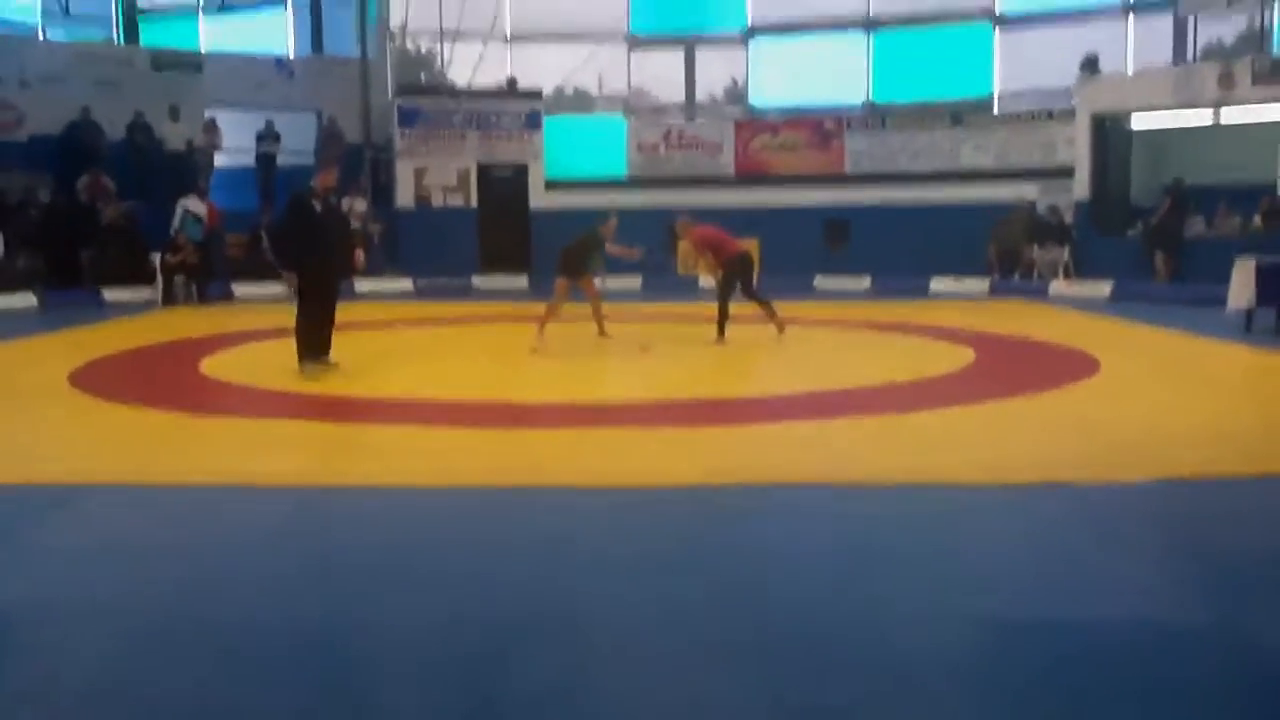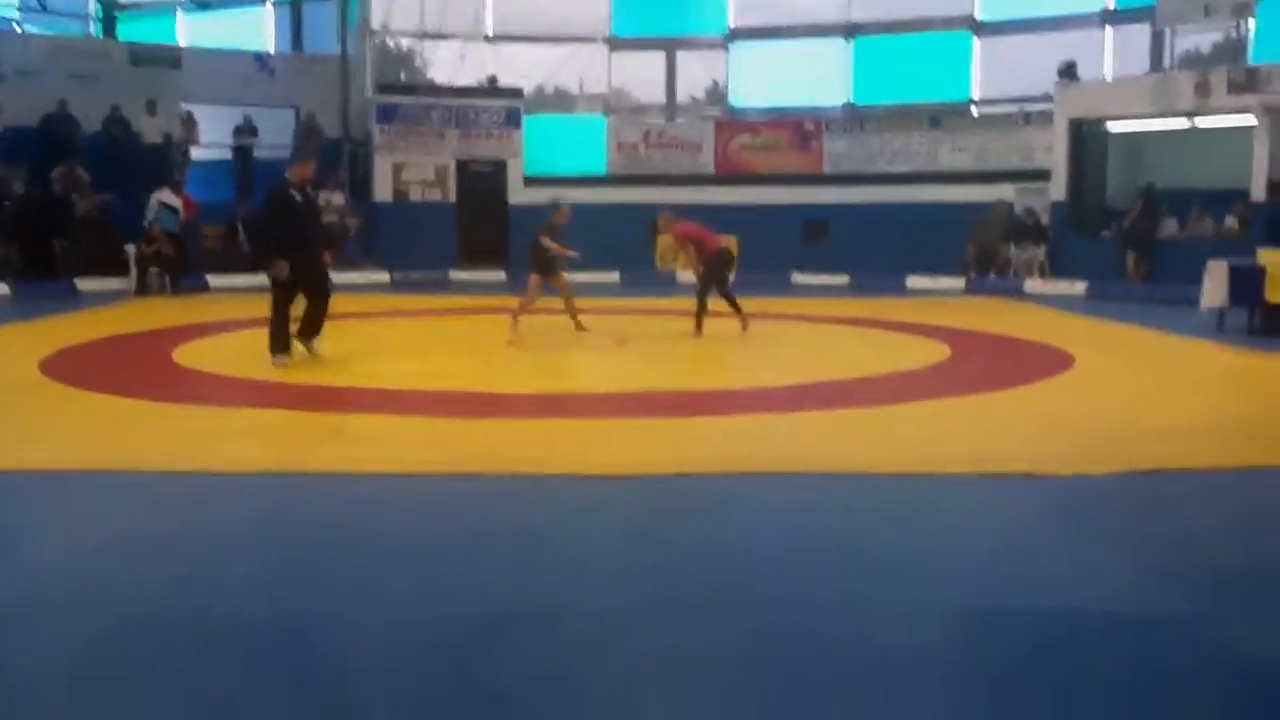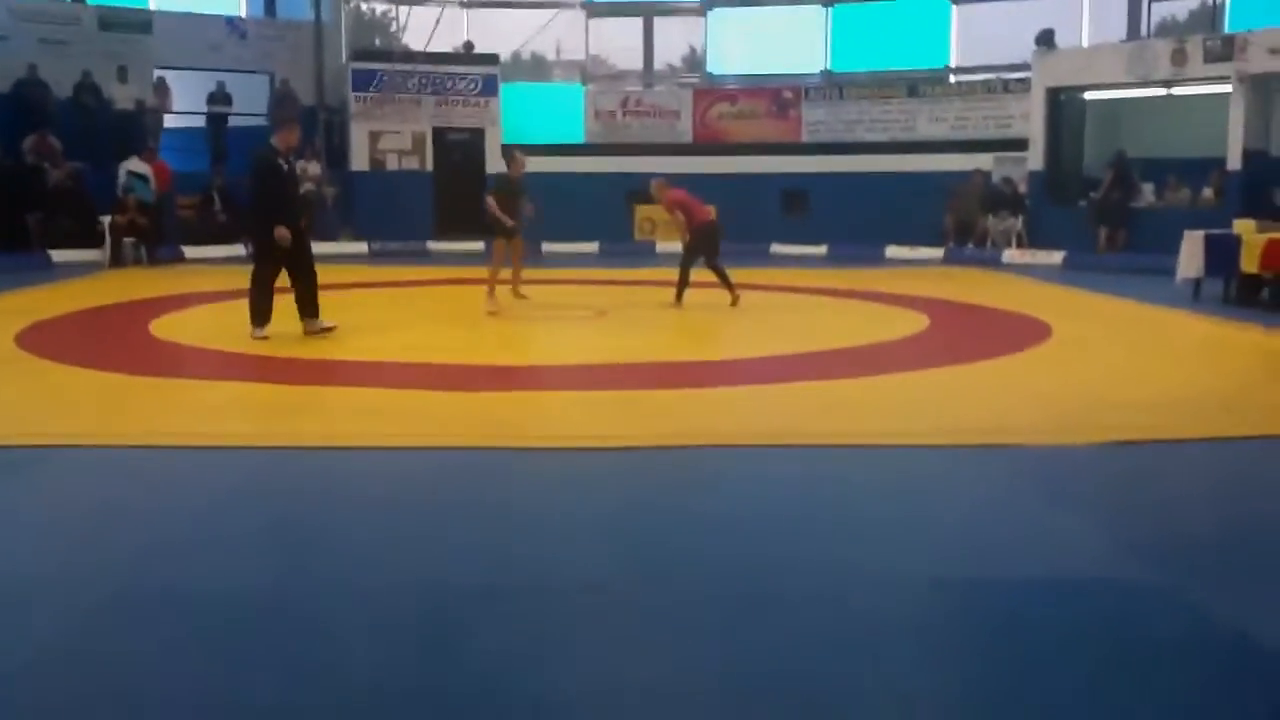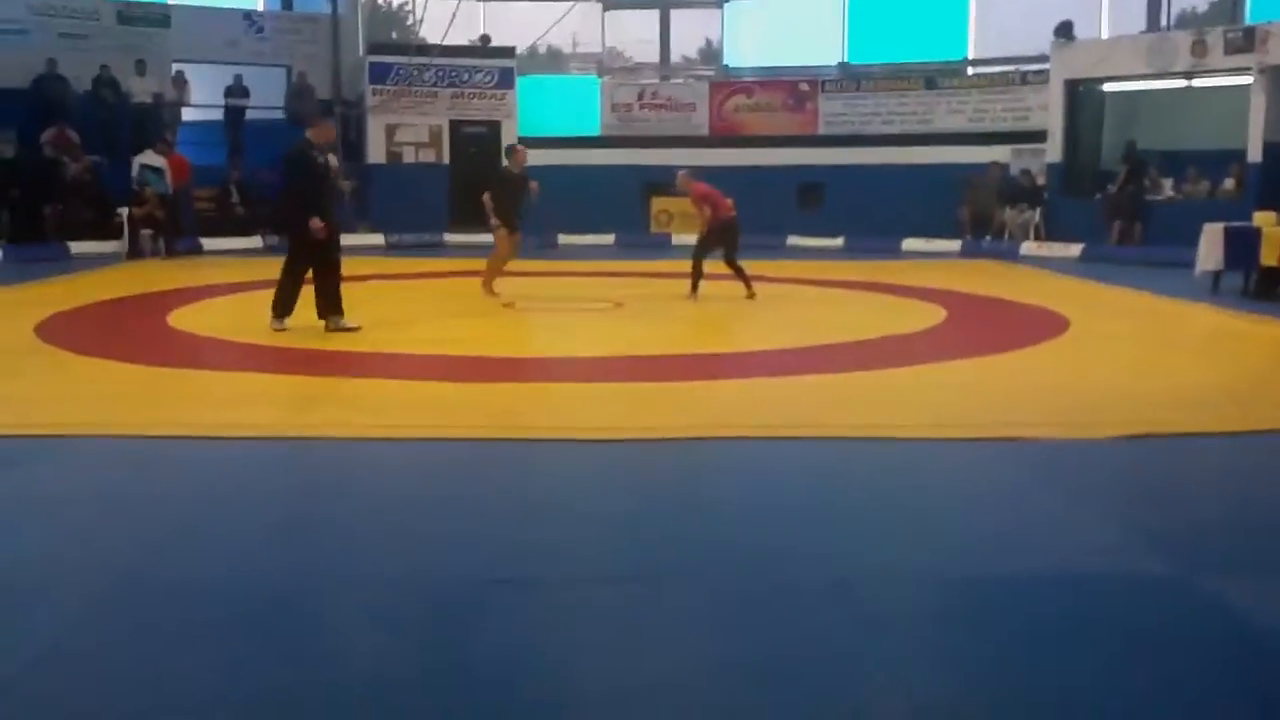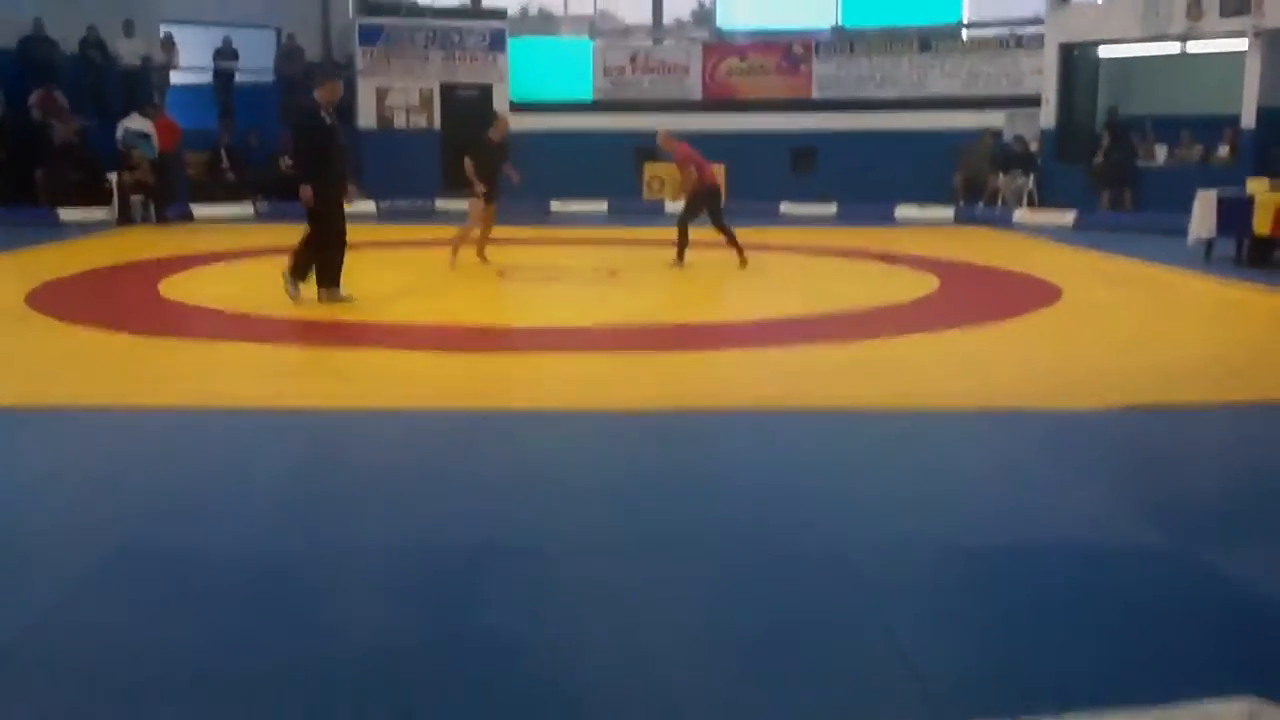
dt=0.2s
person 1, frame 1
left shoulder: (331, 200)
right shoulder: (300, 201)
left elbow: (343, 230)
right elbow: (284, 237)
left wrist: (355, 250)
right wrist: (287, 268)
left hip: (330, 267)
right hip: (307, 269)
left knee: (325, 311)
right knee: (308, 312)
left ankle: (320, 353)
right ankle: (308, 358)
person 1, frame 2
left shoulder: (306, 191)
right shoulder: (278, 193)
right elbow: (269, 230)
left wrist: (323, 249)
right wrist: (277, 259)
left hip: (310, 256)
right hip: (285, 260)
left knee: (321, 296)
right knee: (282, 304)
left ankle: (306, 336)
right ankle: (280, 351)
person 1, frame 3
left shoulder: (285, 157)
right shoulder: (264, 160)
right elbow: (259, 198)
left wrist: (296, 222)
right wrist: (275, 226)
left hip: (291, 228)
right hip: (270, 230)
left knee: (305, 272)
right knee: (264, 276)
left ankle: (310, 320)
right ankle: (259, 323)
person 1, frame 4
left shoulder: (320, 152)
right shoulder: (299, 154)
right elbow: (293, 192)
right wrist: (311, 217)
left hip: (324, 222)
right hip: (306, 224)
left knee: (330, 269)
right knee: (296, 267)
left ankle: (333, 317)
right ankle: (279, 315)
person 1, frame 5
left shoulder: (330, 113)
right shoulder: (309, 114)
right elbow: (302, 152)
left wrist: (345, 182)
right wrist: (305, 183)
left hip: (333, 186)
right hip: (318, 186)
left knee: (336, 237)
right knee: (321, 234)
left ankle: (329, 286)
right ankle: (295, 274)
